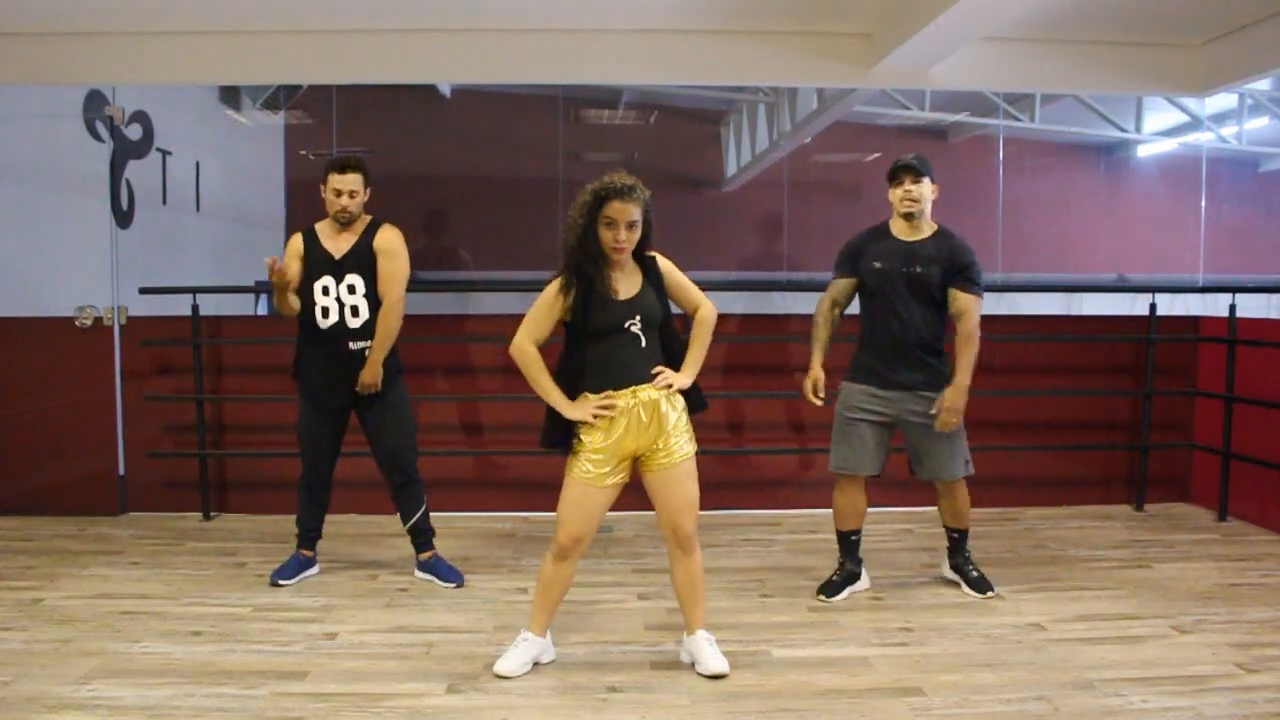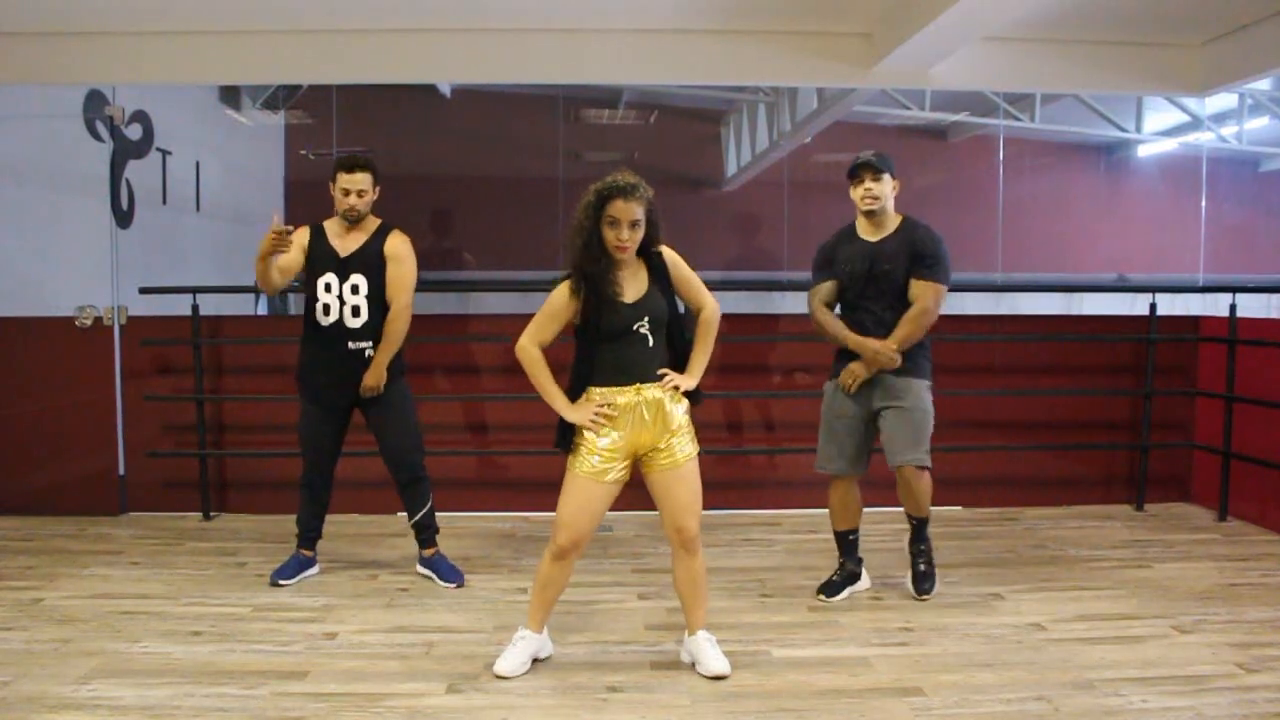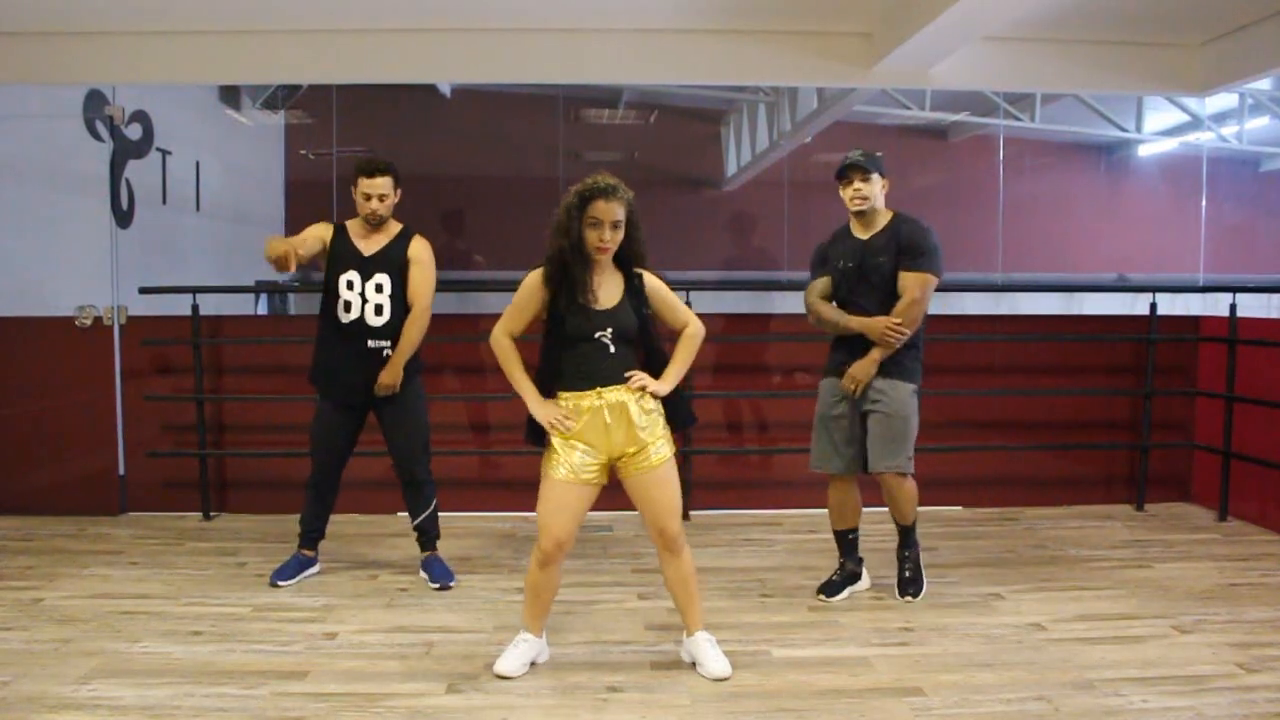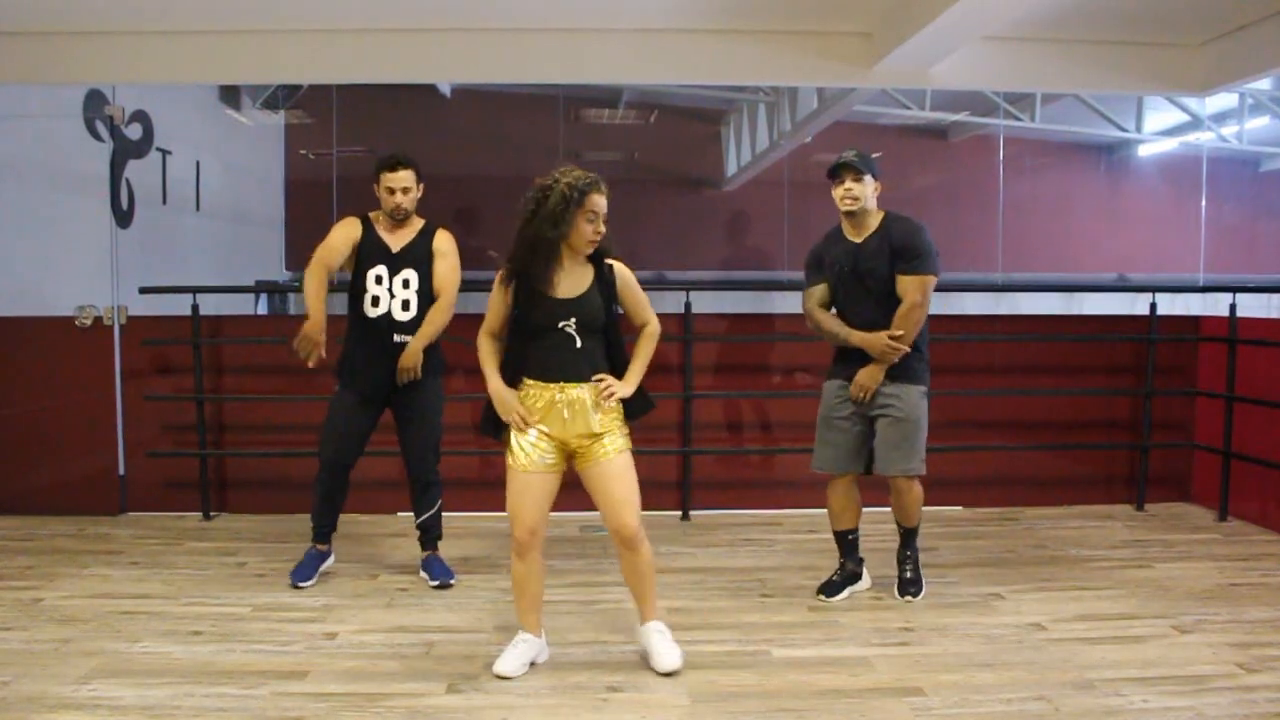
dt=0.2s
person 1, frame 1
left shoulder: (656, 268)
right shoulder: (571, 286)
left elbow: (704, 312)
right elbow: (522, 346)
left wrist: (687, 374)
right wrist: (565, 407)
left hip: (665, 417)
right hip: (604, 424)
left knee: (684, 534)
right knee: (568, 540)
left ankle: (697, 637)
right ankle: (535, 638)
person 1, frame 2
left shoulder: (665, 265)
right shoulder: (578, 286)
left elbow: (710, 311)
right elbow: (528, 346)
left wrist: (691, 376)
right wrist: (565, 406)
left hip: (667, 416)
right hip: (605, 421)
left knee: (686, 534)
right knee: (567, 538)
left ankle: (698, 638)
right ankle: (532, 634)
person 1, frame 3
left shoulder: (641, 283)
right shoulder: (546, 281)
left elbow: (693, 328)
right elbow: (501, 337)
left wrist: (666, 383)
right wrist: (534, 400)
left hip: (638, 420)
right hip: (574, 425)
left knee: (670, 535)
right knee: (551, 544)
left ankle: (697, 637)
right ankle: (530, 638)
person 1, frame 4
left shoulder: (613, 274)
right shoulder: (518, 273)
left elbow: (649, 328)
right elbow: (489, 335)
left wrist: (630, 381)
right wrist: (498, 389)
left hip: (599, 412)
right hip: (534, 413)
left knee: (627, 527)
right knee: (525, 534)
left ankle: (652, 625)
right ankle: (529, 636)
person 2, frame 1
left shoulder: (956, 252)
right shoulder: (862, 246)
left elbow: (967, 321)
right elbow: (830, 304)
left wrist: (960, 385)
right wrist: (816, 362)
left hip: (929, 383)
right hip: (865, 381)
left knee: (951, 477)
right knee: (848, 475)
left ankle: (959, 559)
right ankle: (850, 566)
person 2, frame 2
left shoulder: (923, 241)
right shoulder: (834, 248)
left elbow: (925, 310)
right elbow: (818, 308)
left wrist: (880, 355)
right wrist: (863, 346)
left hip: (906, 372)
right hip: (850, 371)
left knee: (909, 464)
right knee: (840, 473)
left ankle: (920, 544)
right ankle: (850, 565)
person 2, frame 3
left shoulder: (914, 235)
right shoulder: (830, 247)
left elbow: (914, 302)
right elbow: (815, 306)
left wrist: (873, 359)
right wrist: (866, 326)
left hip: (894, 372)
right hip: (841, 372)
left knee: (892, 470)
right knee: (839, 473)
left ankle: (909, 550)
right ankle: (850, 565)
person 2, frame 4
left shoulder: (907, 235)
right shoulder: (824, 250)
left elbow: (915, 305)
right elbow: (815, 310)
left wrist: (880, 367)
right wrist: (865, 341)
left hip: (901, 376)
right hip: (845, 374)
left knee: (902, 474)
right knee: (838, 472)
left ankle: (908, 556)
right ankle: (850, 566)
person 3, frame 1
left shoulder: (386, 238)
right shoulder: (301, 242)
left elbow: (393, 304)
right elbow: (291, 309)
left wrist: (375, 363)
right wrist: (279, 285)
left hip: (377, 372)
right hip: (319, 376)
left knee: (402, 466)
right knee: (315, 469)
left ankle: (426, 555)
right ankle: (305, 553)
person 3, frame 2
left shoulder: (394, 242)
right shoulder: (308, 237)
left elbow: (400, 309)
right elbow: (268, 284)
left wrist: (380, 365)
right wrist: (268, 251)
left hip: (381, 371)
right hip: (322, 374)
left knee: (409, 463)
right knee: (316, 467)
left ankle: (429, 552)
right ankle: (305, 552)
person 3, frame 3
left shoulder: (415, 246)
right shoulder: (330, 234)
left elbow: (420, 311)
right elbow: (287, 250)
left wrist: (396, 365)
right wrist: (278, 249)
left hip: (397, 374)
right hip: (339, 375)
left knee: (415, 467)
right knee: (324, 466)
left ankle: (429, 553)
right ankle: (307, 552)
person 3, frame 4
left shoulder: (439, 240)
right shoulder: (352, 229)
left elbow: (447, 300)
right elbow: (318, 269)
left wrist: (417, 342)
right wrist: (314, 317)
left hip: (418, 369)
right hip: (359, 369)
left knee: (423, 466)
right knee: (334, 459)
left ankle: (430, 552)
right ankle: (320, 545)
